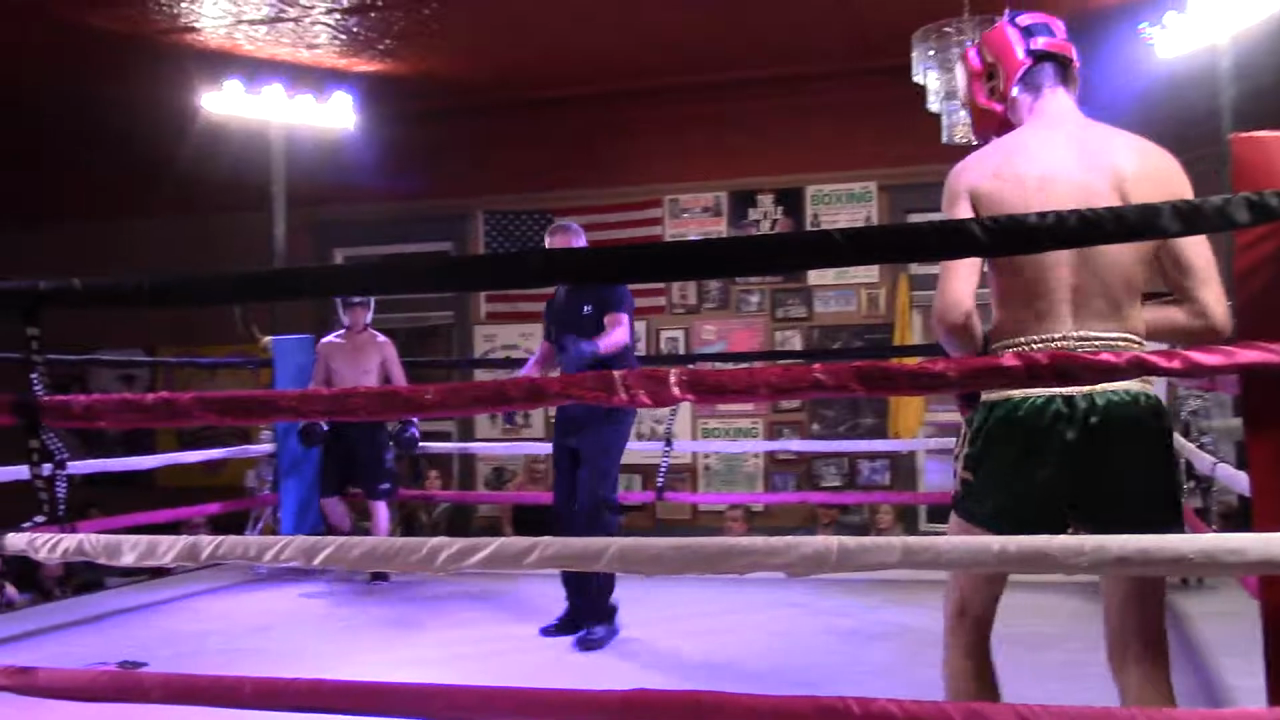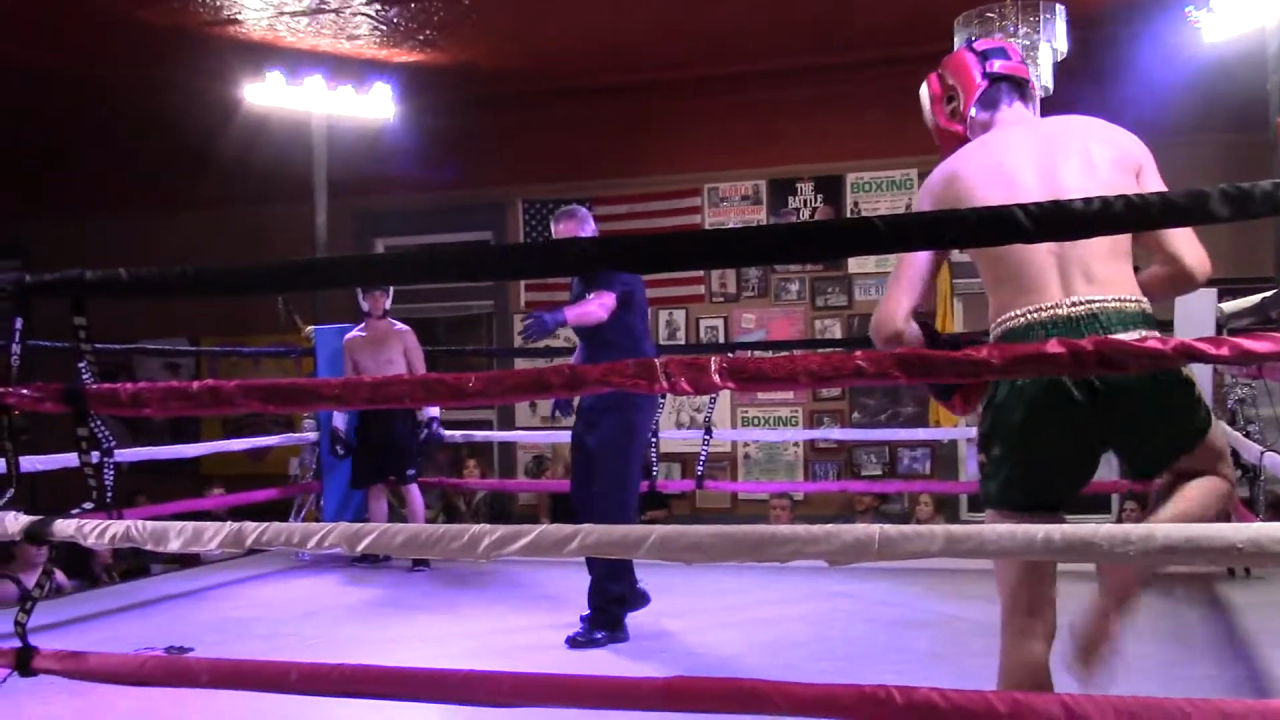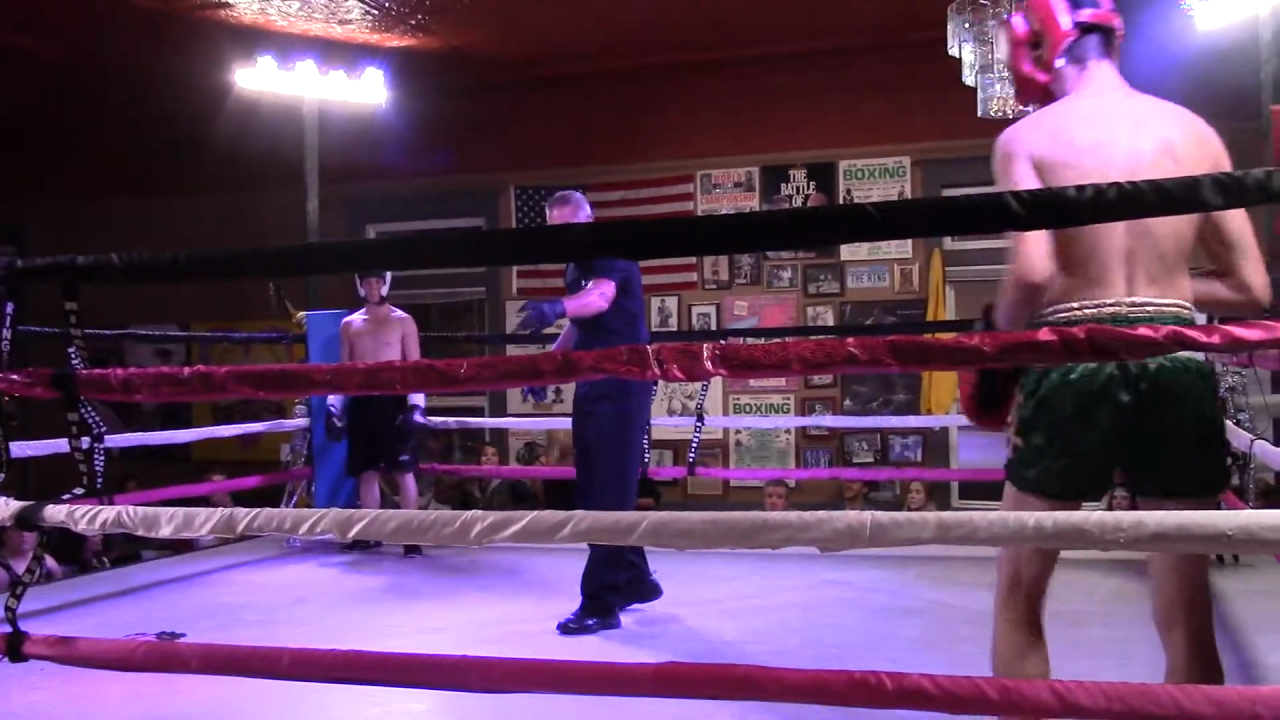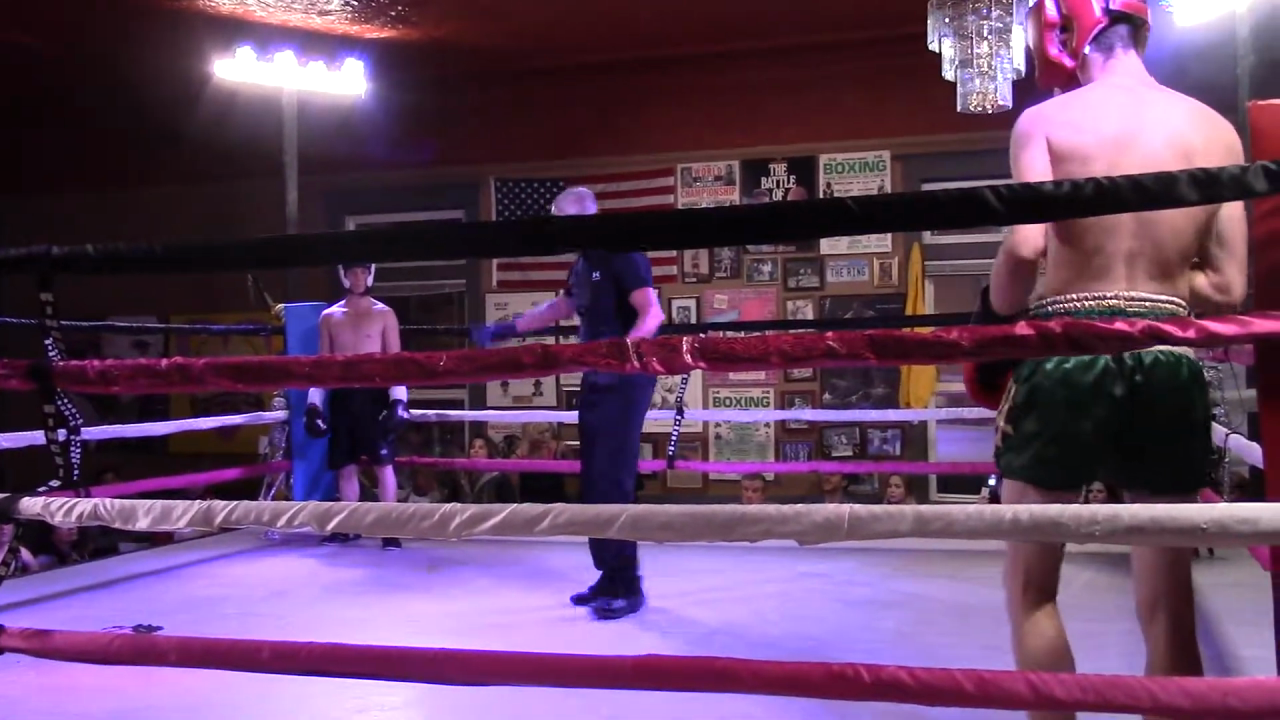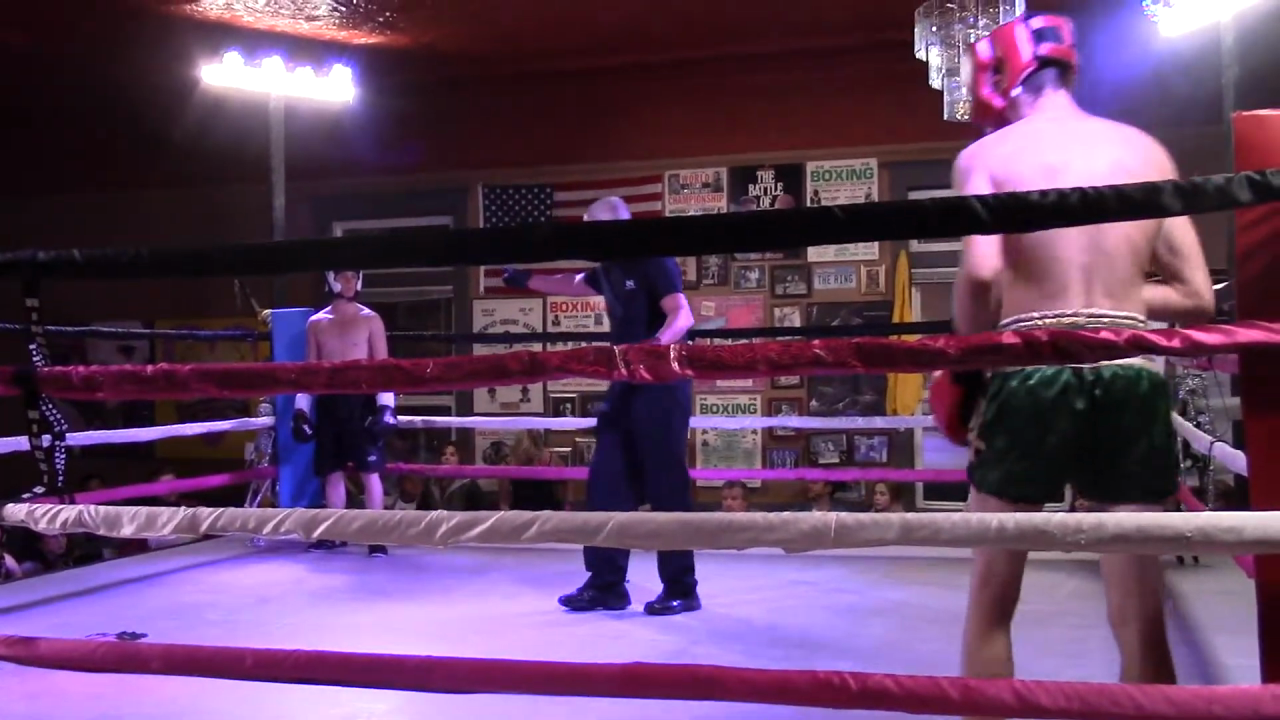
dt=0.5s
person 1, frame 1
left shoulder: (977, 172)
right shoulder: (1156, 166)
left elbow: (953, 313)
right elbow: (1211, 316)
left wrist: (976, 363)
left hip: (1021, 410)
right hip: (1127, 407)
left knee: (967, 622)
right knee: (1141, 654)
person 1, frame 2
left shoulder: (947, 177)
right shoulder: (1115, 140)
left elbow: (891, 326)
right elbow: (1190, 267)
left hip: (1029, 373)
left knee: (1026, 625)
right knee: (1213, 472)
right ankle: (1117, 588)
person 1, frame 3
left shoulder: (1028, 138)
right shoulder: (1199, 134)
left elbow: (1033, 276)
right elbow: (1251, 290)
left wrist: (1002, 341)
left hip: (1072, 373)
right hip: (1177, 373)
left knee: (1017, 593)
right knee: (1186, 617)
person 1, frame 4
left shoulder: (1046, 121)
right shoulder: (1217, 133)
left elbow: (1025, 247)
right elbow: (1228, 288)
left wrist: (998, 317)
left hip: (1067, 362)
right hip: (1169, 366)
left knee: (1030, 593)
right knee: (1167, 609)
person 1, frame 5
left shoulder: (989, 155)
right shoulder: (1146, 152)
left elbow: (980, 273)
right elbow: (1194, 295)
left wrist: (968, 362)
left hip: (1033, 376)
right hip: (1129, 376)
left knee: (992, 603)
right knee: (1140, 616)
person 2, frame 1
left shoulder: (609, 287)
right shoulder: (556, 300)
left elbow: (621, 333)
right elbow: (545, 354)
left wrist: (590, 348)
left hip: (608, 410)
right hip: (569, 411)
left knee: (593, 502)
right knee: (566, 509)
left ankle: (600, 611)
right ankle: (581, 608)
person 2, frame 2
left shoulder: (616, 271)
right shoulder: (580, 281)
left elbow: (599, 309)
left wrist: (558, 317)
left hip: (626, 398)
right hip: (595, 398)
left knee: (612, 503)
right knee: (584, 497)
left ankle: (609, 618)
right ankle: (624, 590)
person 2, frame 3
left shoulder: (612, 258)
right shoulder: (573, 268)
left elbow: (599, 299)
left wrist: (556, 307)
left hip: (623, 386)
right hip: (592, 385)
left knee: (610, 491)
right knee: (595, 489)
left ankle: (600, 605)
right ankle: (635, 581)
person 2, frame 4
left shoulder: (624, 256)
right shoulder: (584, 262)
left elbow: (652, 312)
right elbow: (560, 307)
right wrist: (507, 327)
left hip: (624, 378)
right hip: (597, 378)
left knee: (611, 477)
right knee: (598, 477)
left ankle: (625, 585)
right ankle: (614, 581)
person 2, frame 5
left shoulder: (656, 262)
right shoulder: (610, 269)
left elbow: (682, 316)
right elbow: (573, 285)
left wrist: (654, 347)
right wrist: (525, 280)
left hip: (662, 385)
right hip: (625, 385)
left knee: (666, 484)
right knee: (606, 480)
left ankle: (681, 588)
right ankle: (606, 582)
person 3, frame 1
left shoulder: (382, 345)
right shoulder: (327, 345)
left elbow: (401, 387)
right elbow: (318, 386)
left wrist: (410, 420)
right wrist: (311, 416)
left hip: (370, 427)
right hip: (338, 428)
left knee: (377, 498)
right knee: (328, 496)
person 3, frame 2
left shoulder: (403, 334)
right shoulder: (351, 341)
left elbow: (421, 377)
left wrist: (433, 418)
right wrist: (338, 426)
left hip: (399, 415)
right hip: (368, 418)
left knee: (408, 484)
right knee: (374, 486)
person 3, frame 3
left shoulder: (403, 321)
right shoulder: (349, 324)
left wrist: (416, 406)
right wrist: (333, 405)
left hip: (393, 402)
right hip: (360, 404)
left knee: (403, 470)
right knee: (366, 472)
person 3, frame 4
left shoulder: (384, 314)
right shoulder: (329, 317)
left wrist: (398, 400)
right wrist: (314, 402)
left hip: (373, 395)
right hip: (341, 396)
left knee: (383, 463)
right knee: (345, 466)
person 3, frame 5
left shoulder: (370, 320)
right shoulder: (316, 323)
left wrist: (386, 406)
right wrist: (301, 409)
left hip: (360, 401)
right hip: (328, 403)
left knee: (369, 470)
right knee: (332, 472)
